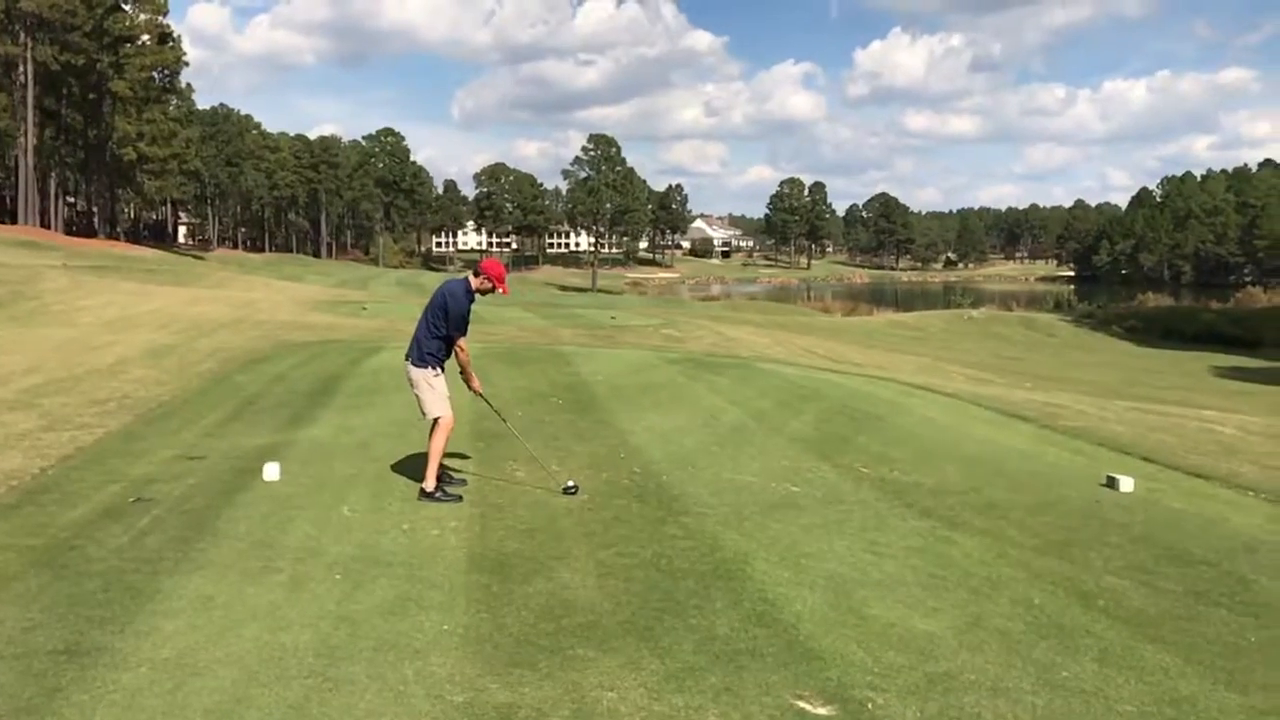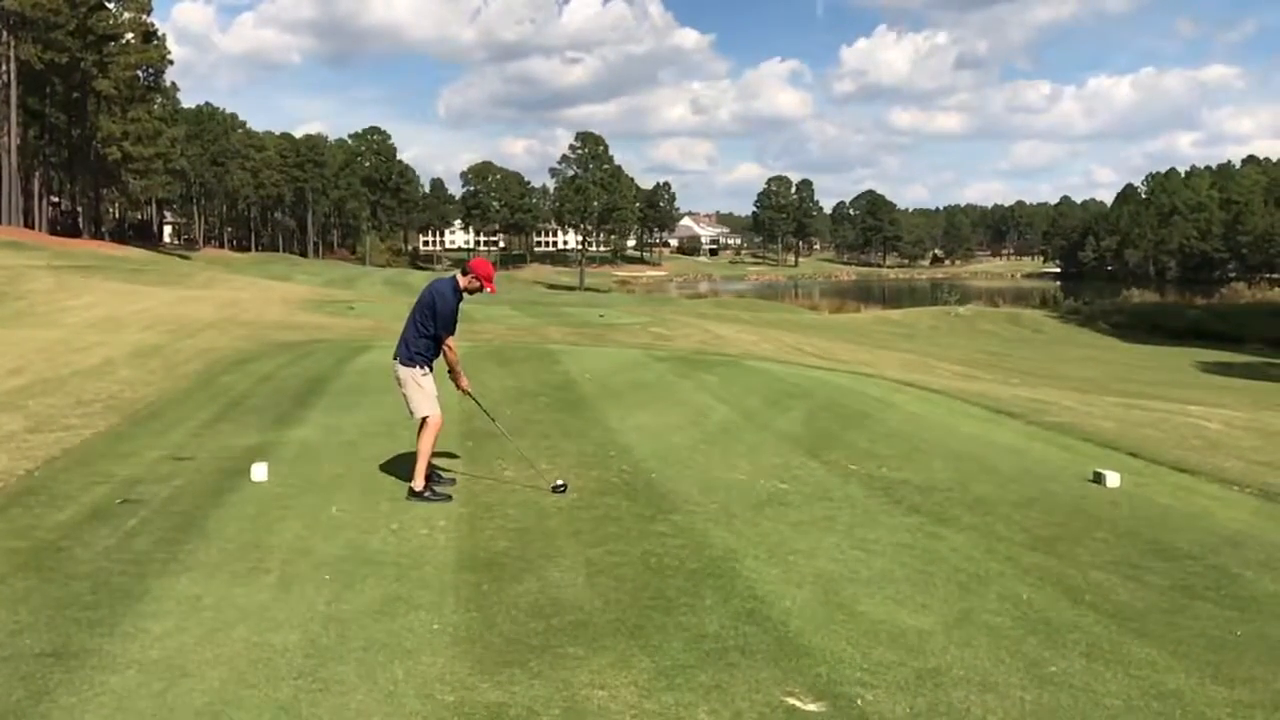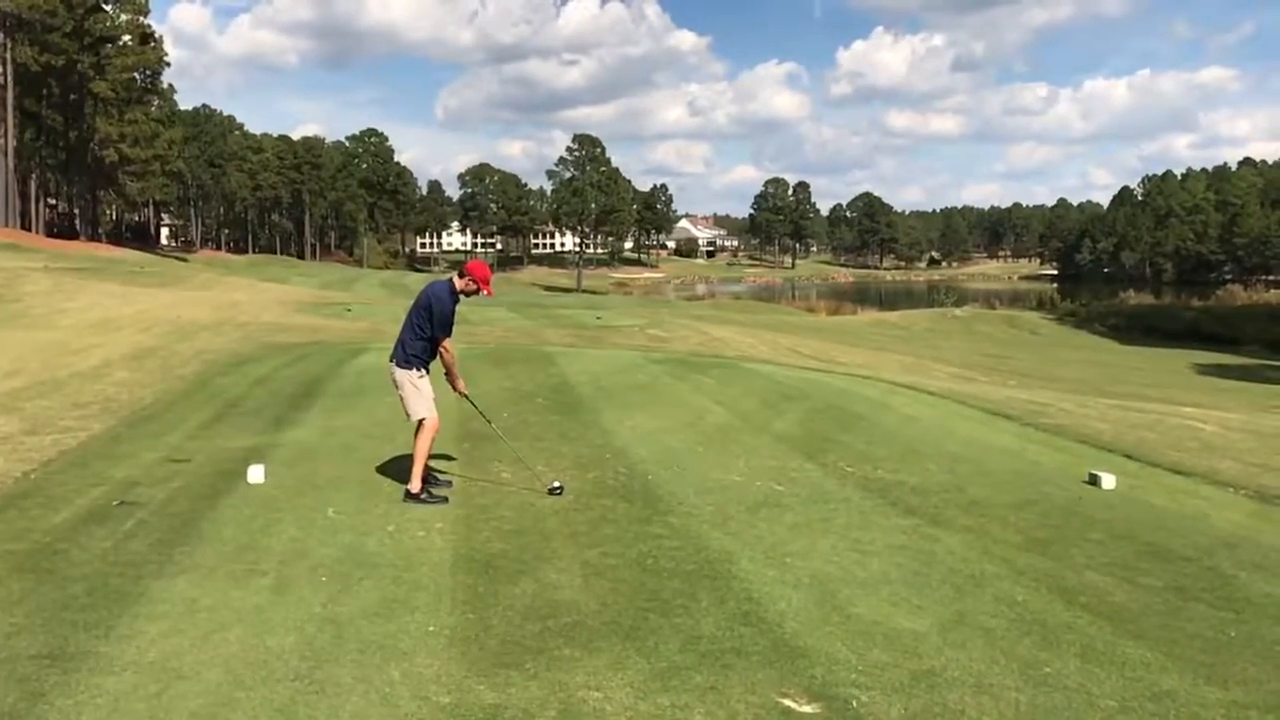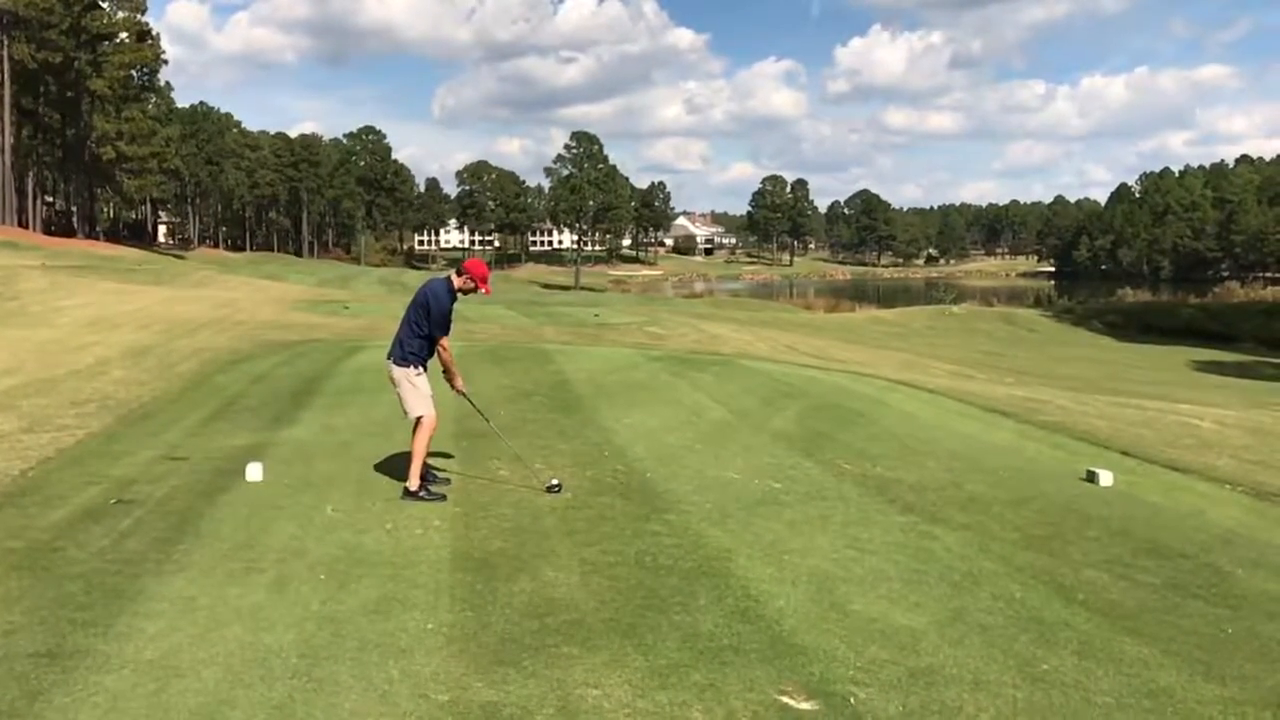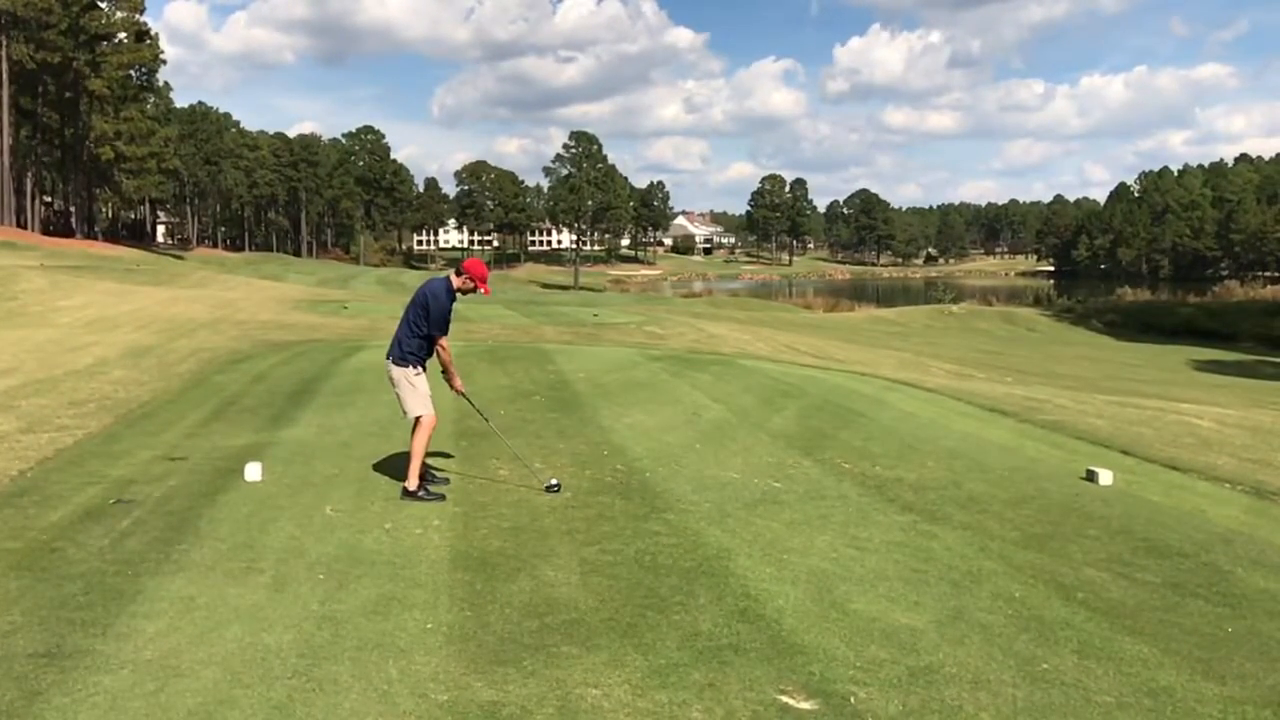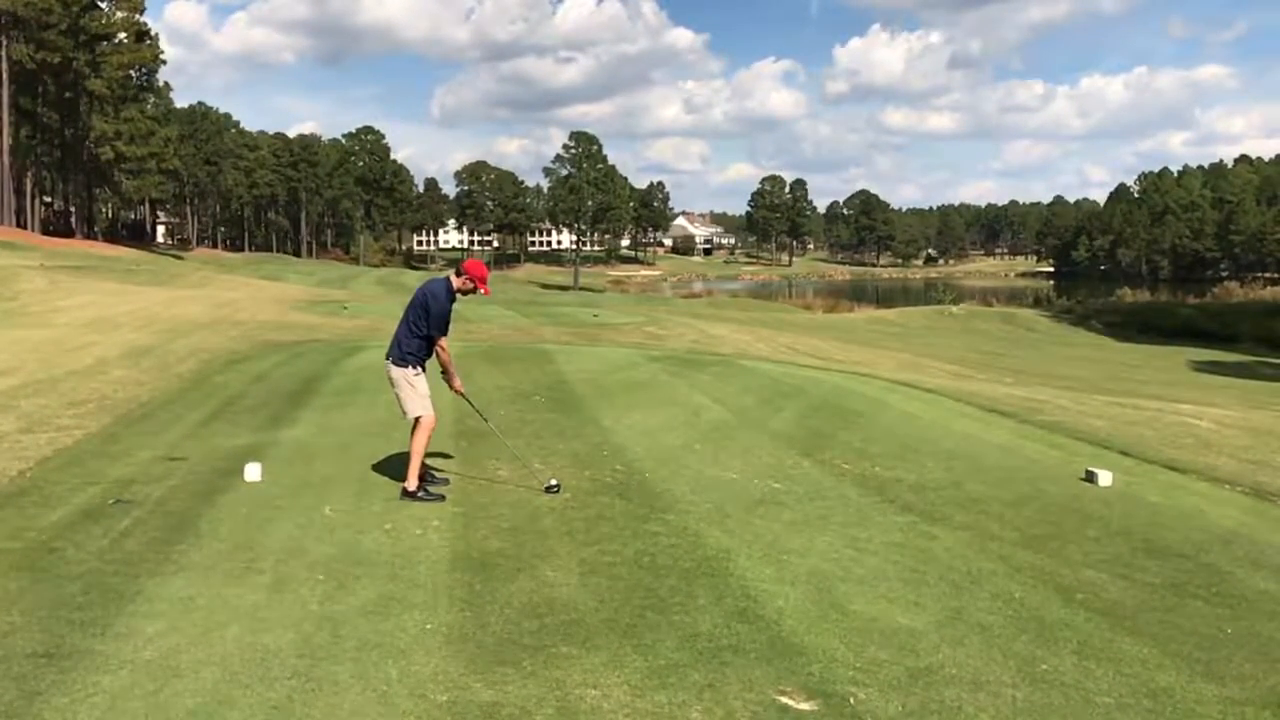
dt=0.7s
person 1, frame 1
left shoulder: (457, 287)
right shoulder: (459, 296)
right elbow: (459, 346)
left wrist: (466, 373)
right wrist: (471, 377)
left hip: (428, 361)
right hip: (425, 364)
left knee: (440, 419)
right knee: (445, 421)
left ankle: (436, 472)
right ankle: (429, 486)
person 1, frame 2
left shoulder: (445, 286)
right shoulder: (447, 296)
right elbow: (447, 344)
left wrist: (454, 372)
right wrist: (459, 376)
left hip: (416, 360)
right hip: (413, 363)
left knee: (429, 418)
right knee: (433, 420)
left ankle: (425, 471)
right ankle: (418, 486)
person 1, frame 3
left shoulder: (441, 289)
right shoulder: (443, 298)
right elbow: (444, 346)
left wrist: (451, 374)
right wrist: (456, 379)
left hip: (412, 363)
right hip: (410, 366)
left knee: (425, 420)
right knee: (430, 422)
left ankle: (421, 473)
right ankle: (414, 488)
person 1, frame 4
left shoulder: (439, 287)
right shoulder: (441, 296)
right elbow: (441, 345)
left wrist: (449, 372)
right wrist: (454, 377)
left hip: (409, 360)
right hip: (407, 363)
left knee: (423, 418)
right knee: (428, 420)
left ankle: (420, 471)
right ankle: (413, 485)
person 1, frame 5
left shoulder: (438, 286)
right shoulder: (440, 296)
right elbow: (440, 345)
left wrist: (448, 372)
right wrist: (453, 376)
left hip: (408, 360)
right hip: (406, 363)
left knee: (422, 418)
right knee: (427, 420)
left ankle: (419, 470)
right ankle: (411, 485)
person 1, frame 6
left shoulder: (438, 287)
right shoulder: (440, 297)
right elbow: (440, 345)
left wrist: (448, 373)
right wrist: (453, 377)
left hip: (408, 361)
right hip: (405, 364)
left knee: (421, 419)
right knee: (426, 420)
left ankle: (419, 472)
right ankle: (411, 485)
